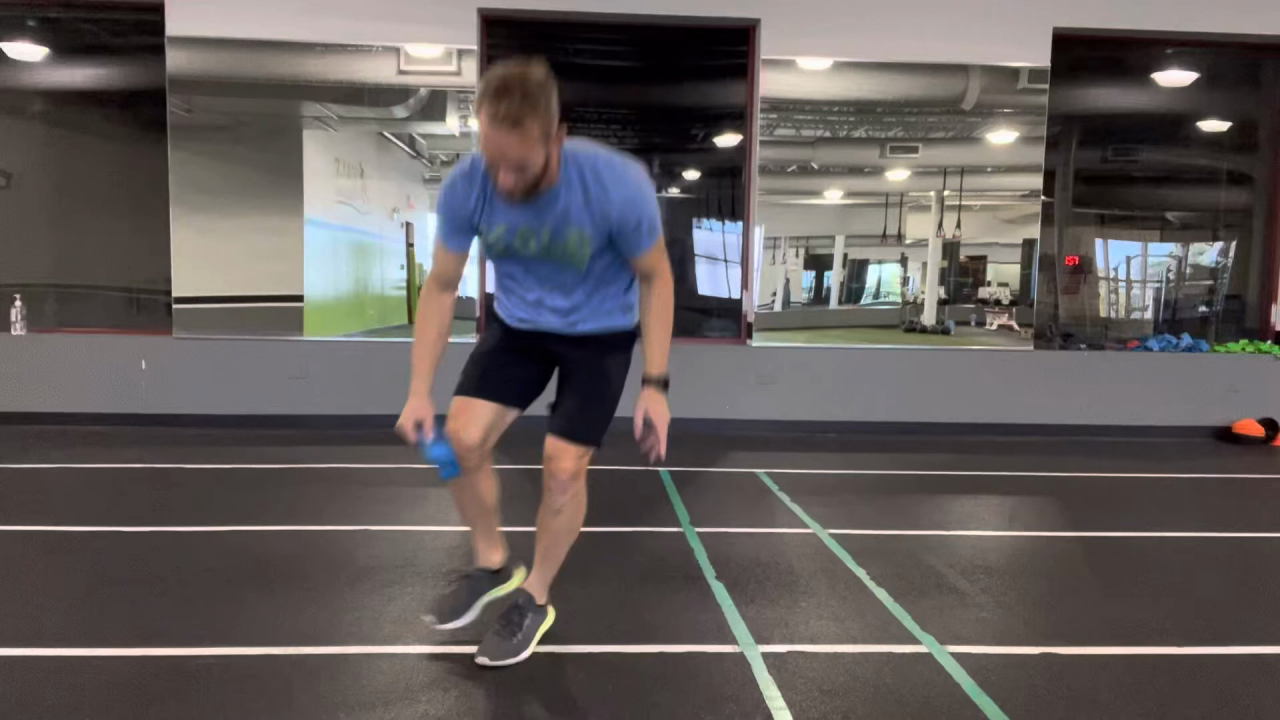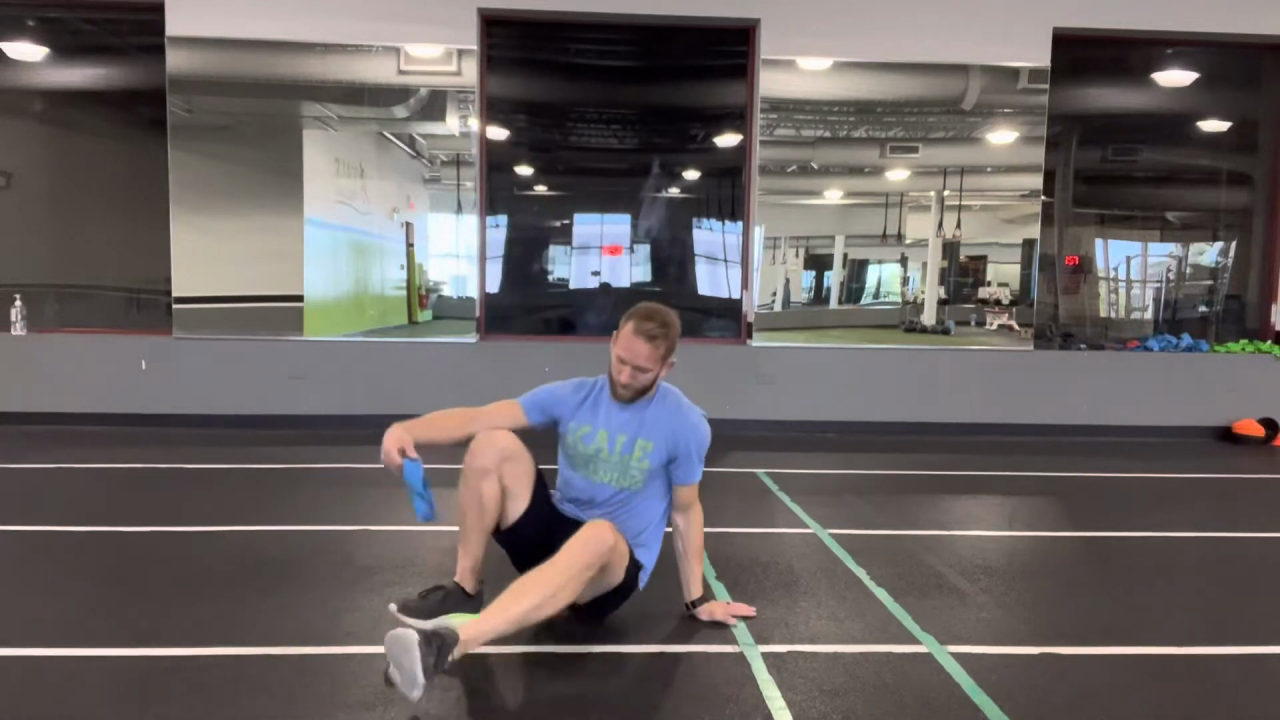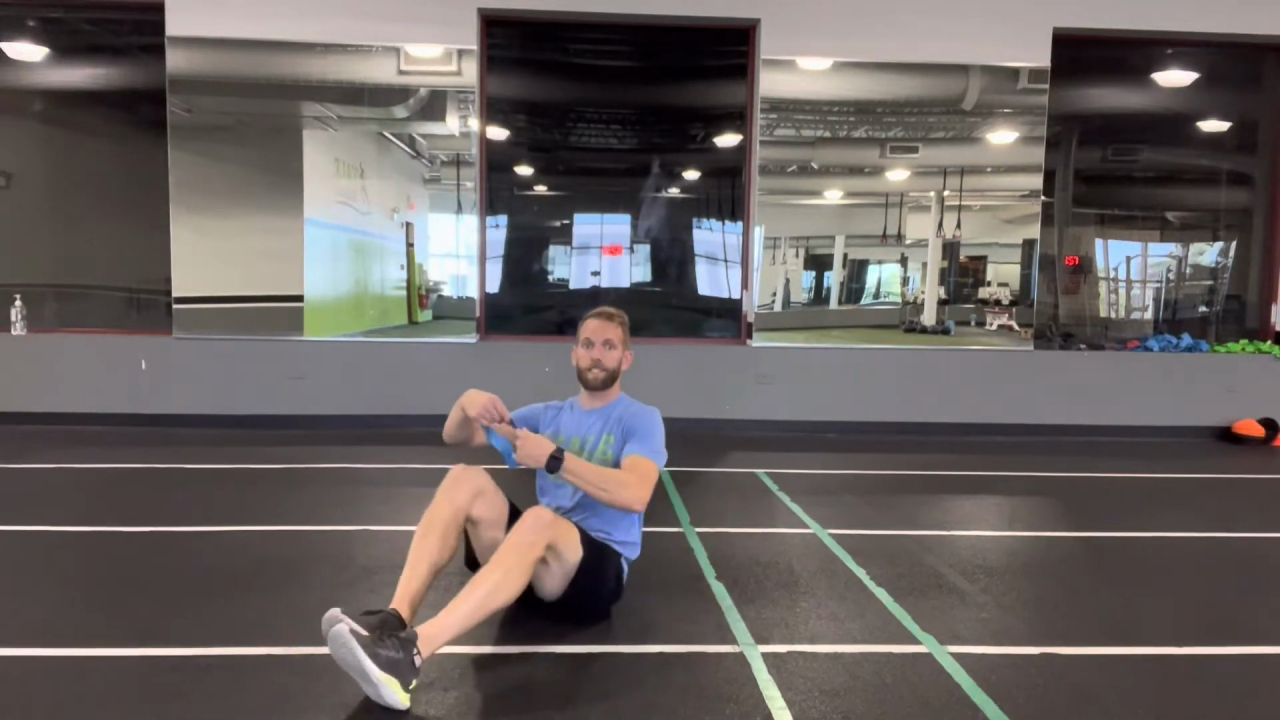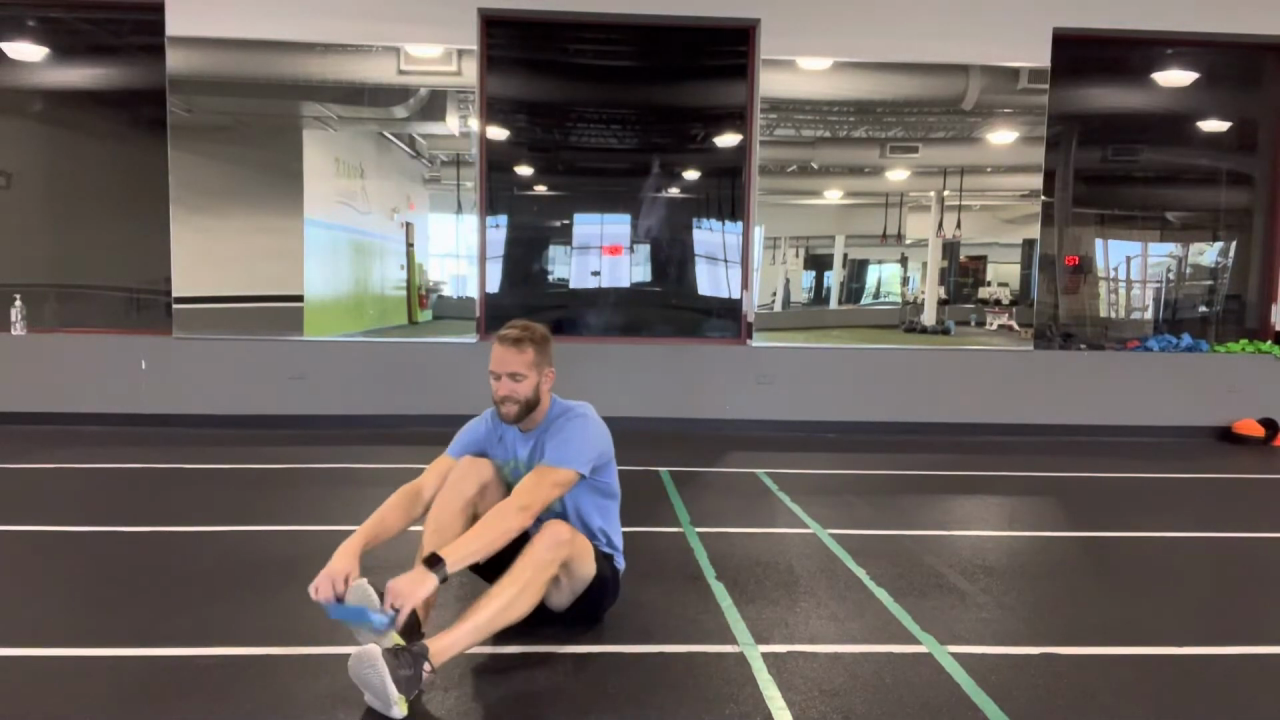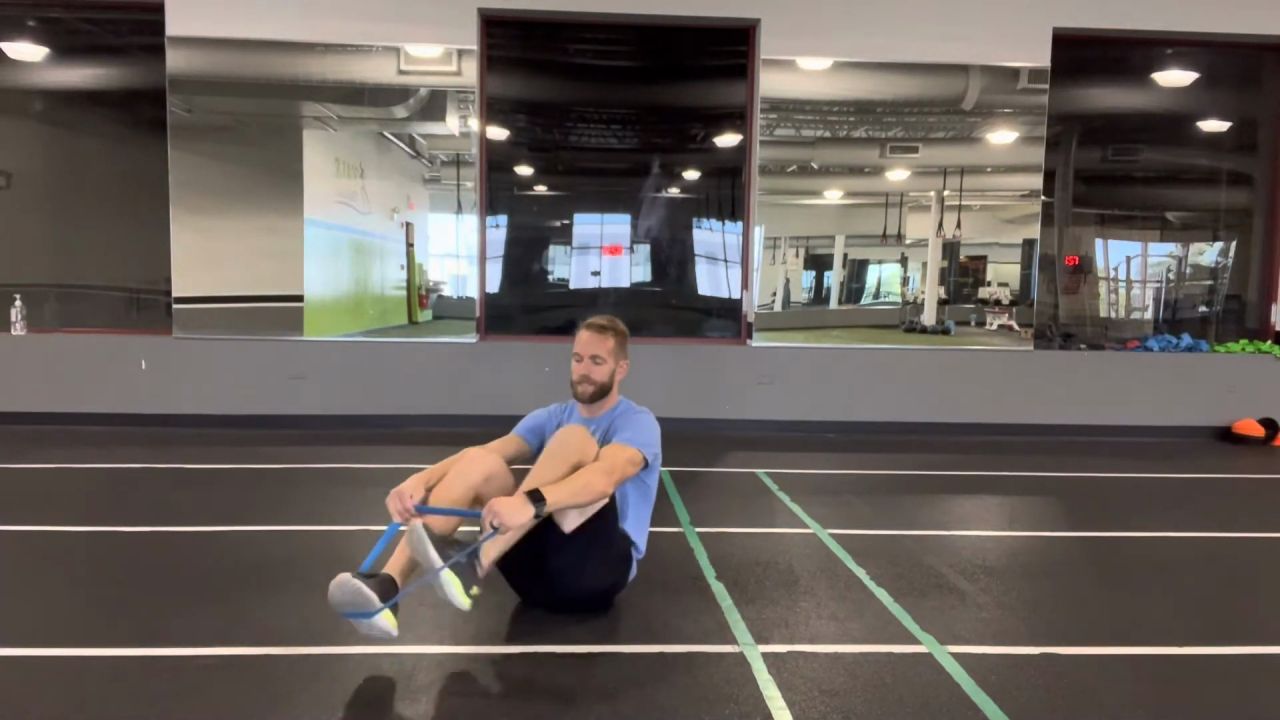
dt=1s
person 1, frame 1
left shoulder: (616, 182)
right shoulder: (467, 184)
left elbow: (655, 279)
right elbow: (440, 288)
left wrist: (654, 383)
right wrist: (419, 392)
left hip: (601, 330)
right hip: (518, 321)
left knee: (563, 465)
right knee: (463, 438)
left ankle: (533, 598)
right ankle: (491, 563)
person 1, frame 2
left shoulder: (687, 424)
right shoulder: (572, 396)
left elbow: (685, 511)
right elbow: (474, 419)
left wrist: (696, 599)
right wrist: (408, 429)
left hip: (616, 565)
right hip: (550, 534)
left knee: (596, 538)
right knee: (494, 446)
left ankle: (446, 643)
right ankle: (464, 594)
person 1, frame 3
left shoulder: (642, 419)
right shoulder: (549, 415)
left elbow: (634, 494)
right elbow: (457, 437)
left wrist: (553, 458)
right wrist: (467, 403)
left hip: (598, 568)
right hip: (534, 559)
left knee: (539, 520)
right knee: (466, 479)
left ankle: (411, 651)
right ankle: (395, 618)
person 1, frame 4
left shoulder: (578, 427)
right shoulder: (487, 426)
left elbow: (521, 510)
right elbow: (419, 492)
left wrist: (432, 568)
right wrist: (352, 548)
left hip: (588, 574)
right hip: (520, 558)
left knee: (556, 534)
right knee: (471, 468)
left ankle: (420, 661)
right ankle: (410, 621)
person 1, frame 5
left shoulder: (638, 424)
right shoulder: (550, 418)
left elbow: (603, 477)
right elbow: (494, 452)
left wrist: (531, 503)
right wrist: (422, 480)
left hip: (597, 567)
right hip: (538, 557)
left knee: (574, 438)
right knee: (479, 462)
left ankle: (473, 565)
right ankle: (390, 584)
